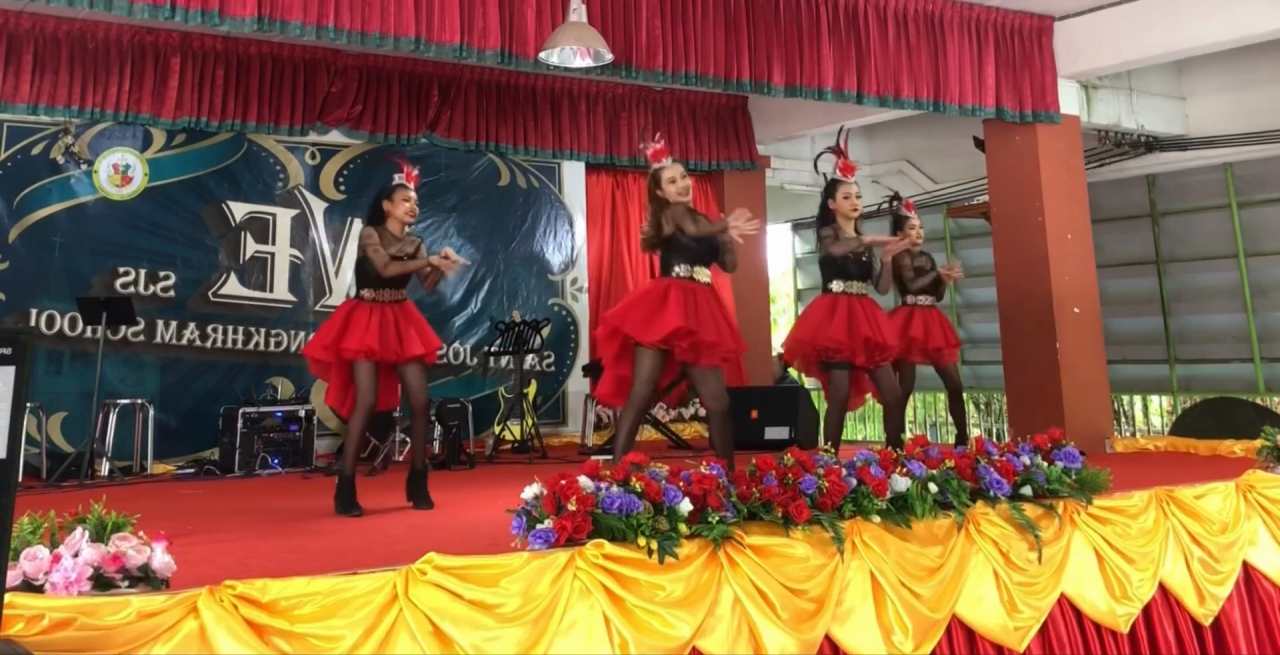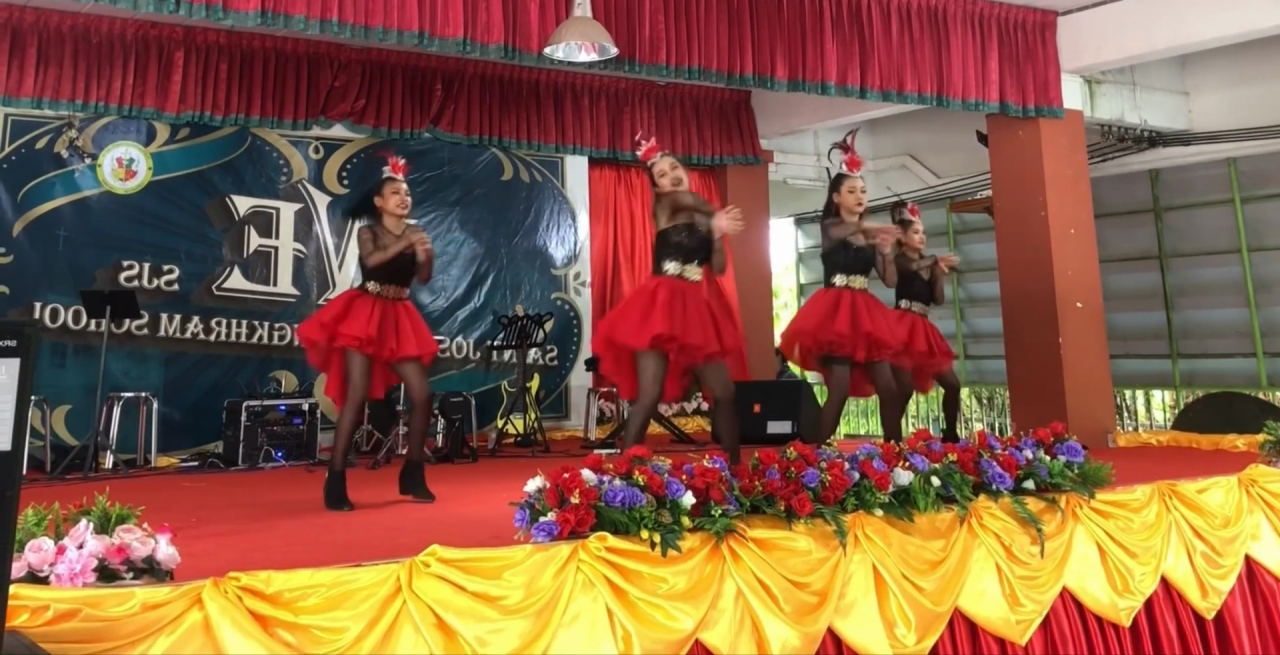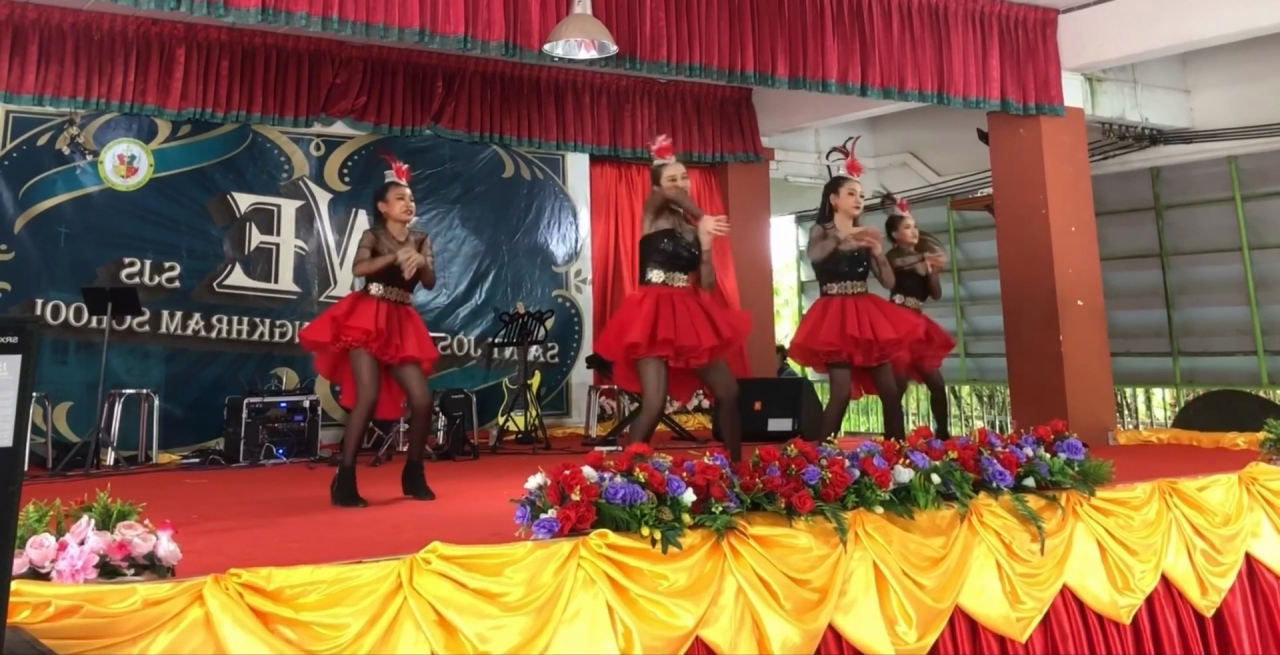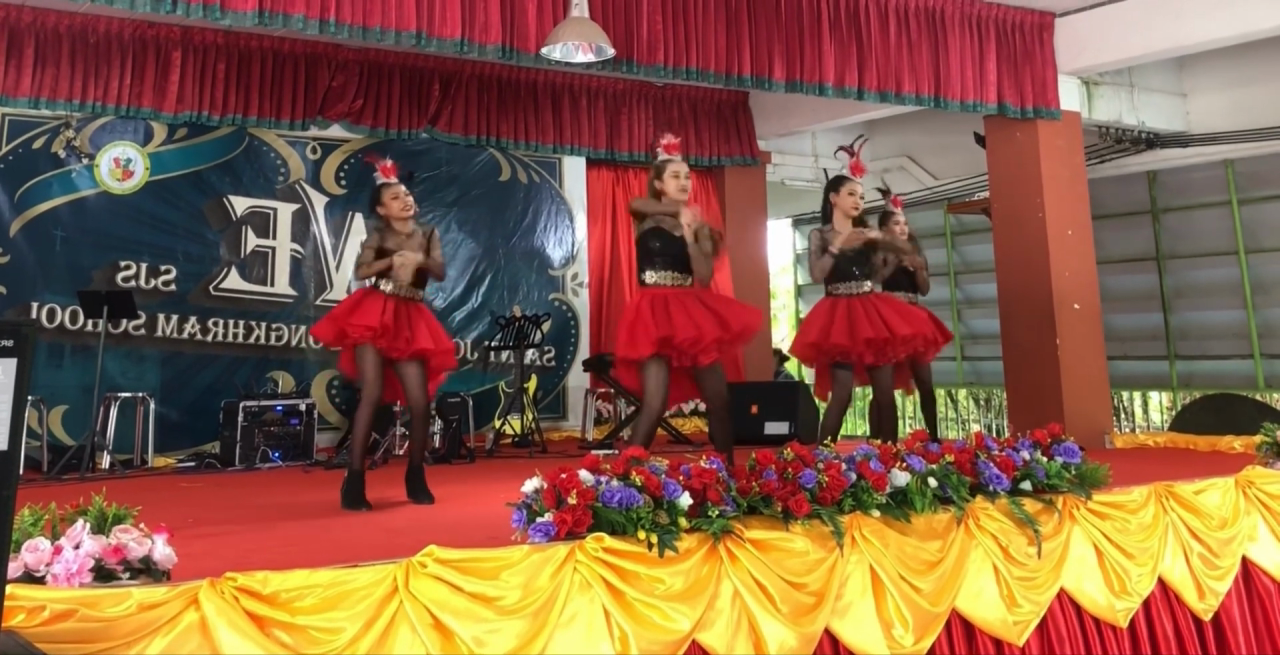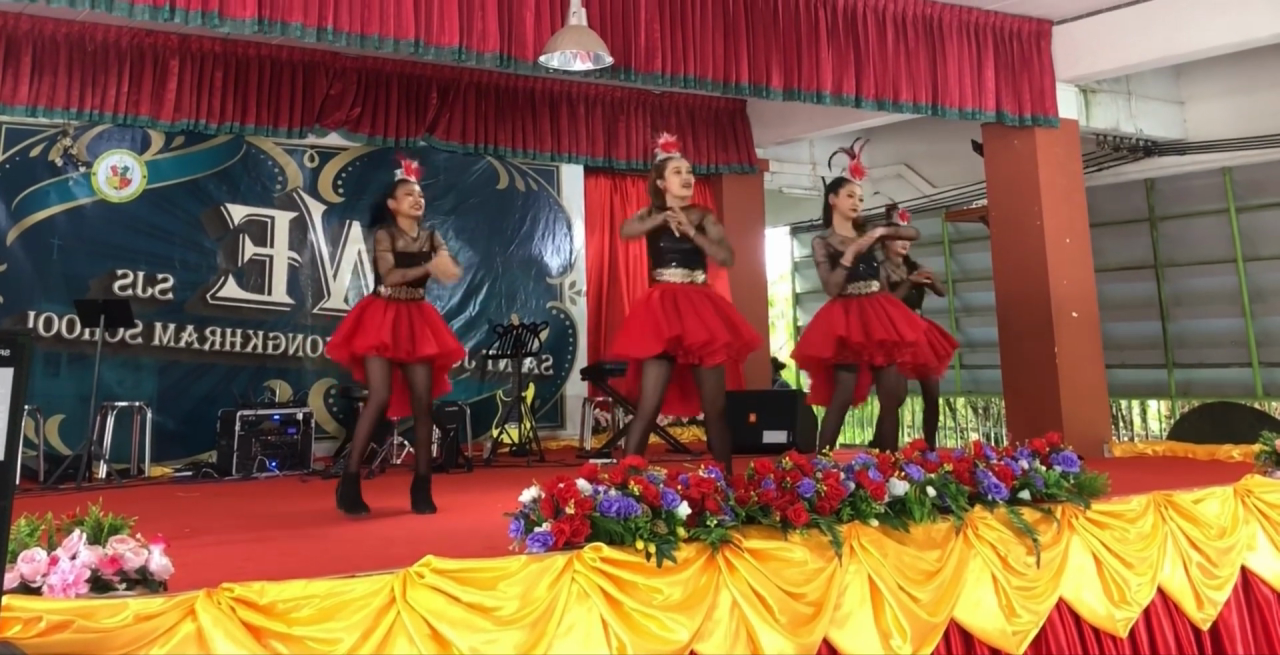
dt=0.7s
person 1, frame 1
left shoulder: (414, 242)
right shoulder: (370, 235)
left elbow: (429, 282)
right elbow: (386, 269)
left wrist: (442, 261)
right wrist: (430, 261)
left hip: (401, 322)
right hip: (366, 320)
left knee: (419, 400)
right knee: (366, 402)
left ankle: (417, 481)
right ankle: (346, 488)
person 1, frame 2
left shoulder: (415, 232)
right shoulder: (367, 231)
left elbow: (422, 277)
right elbow: (370, 260)
left wrist: (424, 250)
right wrist: (405, 243)
left hip: (399, 320)
right hip: (364, 315)
left knee: (422, 396)
right knee: (357, 395)
left ankle: (413, 476)
right ankle: (335, 481)
person 1, frame 3
left shoulder: (421, 240)
right shoulder: (372, 237)
left elbow: (430, 282)
right elbow: (359, 268)
left wrist: (419, 263)
right wrist: (396, 257)
left hip: (401, 324)
right hip: (366, 319)
left knee: (422, 402)
right knee: (368, 399)
left ankle: (413, 474)
right ankle: (345, 479)
person 1, frame 4
left shoulder: (429, 234)
right shoulder: (377, 236)
left elbow: (440, 272)
right elbow: (361, 270)
left wrist: (417, 261)
right wrist: (393, 259)
left hip: (412, 321)
right hip: (374, 316)
left knee: (420, 405)
right knee: (373, 396)
left ankle: (416, 478)
right ankle: (354, 480)
person 1, frame 5
left shoulder: (431, 236)
right shoulder: (384, 234)
left elbow: (448, 268)
right elbow: (390, 276)
left wrist: (445, 260)
right wrist: (428, 268)
left hip: (415, 320)
right hip: (382, 317)
left knee: (423, 404)
right knee: (380, 398)
left ankle: (421, 484)
right ankle: (349, 482)
person 2, frame 1
left shoulder: (706, 224)
right shoulder: (670, 214)
left elbow: (730, 265)
right elbow: (697, 228)
left wrist: (730, 233)
right wrist: (727, 229)
left hip: (699, 311)
right hip: (665, 306)
left knee: (719, 404)
right knee: (638, 397)
person 2, frame 2
left shoulder: (706, 214)
right shoulder: (668, 207)
left elbow: (719, 267)
right elbow: (690, 201)
left wrist: (720, 233)
right wrist: (713, 220)
left hip: (696, 307)
right hip: (661, 305)
left knee: (724, 394)
right knee: (648, 400)
left ankle: (734, 468)
person 2, frame 3
left shoulder: (696, 228)
right shoulder: (655, 212)
left elbow: (707, 283)
right elbow: (667, 196)
left wrist: (705, 243)
right wrist: (701, 220)
left hip: (688, 314)
right hip: (652, 315)
left knee: (729, 395)
right knee: (654, 405)
person 2, frame 4
left shoulder: (700, 227)
right shoulder: (646, 216)
left elbow: (703, 276)
right elbow: (635, 204)
left wrist: (690, 235)
right wrist: (675, 213)
left hip: (693, 312)
right hip: (654, 314)
left knee: (717, 401)
right knee: (654, 405)
person 2, frame 5
left shoulder: (703, 217)
right shoulder: (651, 216)
left elbow: (725, 258)
right elbow: (624, 231)
left wrist: (692, 229)
right wrist: (664, 218)
left hip: (702, 313)
right hip: (663, 312)
left knee: (715, 407)
right knee: (649, 406)
person 3, frame 1
left shoulder: (865, 242)
right shoulder: (829, 233)
left elbow: (882, 289)
right elbow: (843, 248)
left wrist: (887, 258)
right wrist: (870, 240)
left hip: (865, 317)
right hip: (834, 318)
left knee: (893, 395)
right knee: (839, 397)
person 3, frame 2
left shoulder: (871, 237)
right shoulder: (832, 226)
left elbow: (889, 281)
right elbow: (846, 230)
left wrist: (887, 250)
right wrist: (875, 229)
left hip: (866, 313)
right hip: (835, 313)
left knee: (889, 390)
right knee: (840, 393)
person 3, frame 3
left shoulder: (866, 238)
right shoulder: (821, 232)
left elbow: (889, 283)
right elbow: (815, 255)
left wrist: (878, 253)
right wrist: (845, 236)
left hip: (867, 316)
right hip: (834, 317)
left knee: (890, 391)
right knee: (841, 393)
person 3, frame 4
left shoulder: (868, 233)
right shoulder: (818, 235)
left elbow: (906, 251)
right elbow: (816, 274)
left wrist: (877, 238)
right wrist: (836, 245)
left hip: (873, 312)
right hip: (839, 317)
left knee: (884, 393)
right knee: (841, 395)
person 3, frame 5
left shoulder: (868, 232)
right shoulder: (821, 242)
left elbow: (914, 234)
right elbow: (832, 289)
left wrist: (883, 231)
right wrist: (850, 253)
left hip: (879, 315)
right hip: (846, 319)
left knee: (893, 396)
right knee: (842, 397)
person 4, frame 1
left shoulder: (927, 257)
right shoulder: (901, 256)
left elbow: (938, 295)
right elbow: (912, 284)
left wrist: (945, 278)
right wrist: (937, 273)
left hip: (932, 322)
right hip: (909, 322)
left knee: (954, 384)
right knee: (905, 388)
left ankle: (963, 438)
person 4, frame 2
left shoulder: (927, 264)
right shoulder: (898, 259)
left elbow: (938, 300)
right elbow: (910, 267)
left wrist: (940, 274)
right wrist: (936, 261)
left hip: (923, 329)
right hip: (903, 328)
left knee: (952, 385)
right knee: (904, 391)
left ankle: (950, 435)
person 4, frame 3
left shoulder: (927, 256)
right shoulder: (893, 255)
left elbow: (936, 295)
right elbow: (897, 264)
left wrist: (933, 271)
right wrist: (923, 257)
left hip: (918, 325)
left knee: (937, 385)
right knee: (898, 385)
left ankle: (943, 435)
person 4, frame 4
left shoulder: (917, 254)
right shoulder: (882, 254)
left elbow: (925, 289)
right elbow: (881, 277)
left wrist: (917, 268)
right wrist: (897, 259)
left hip: (916, 318)
left knee: (926, 385)
left ankle: (932, 437)
person 4, frame 5
left shoulder: (913, 267)
right shoulder: (882, 269)
left elbow: (941, 292)
left wrist: (930, 280)
right wrist: (910, 281)
left hip: (921, 333)
left knee: (932, 396)
left ankle: (930, 449)
